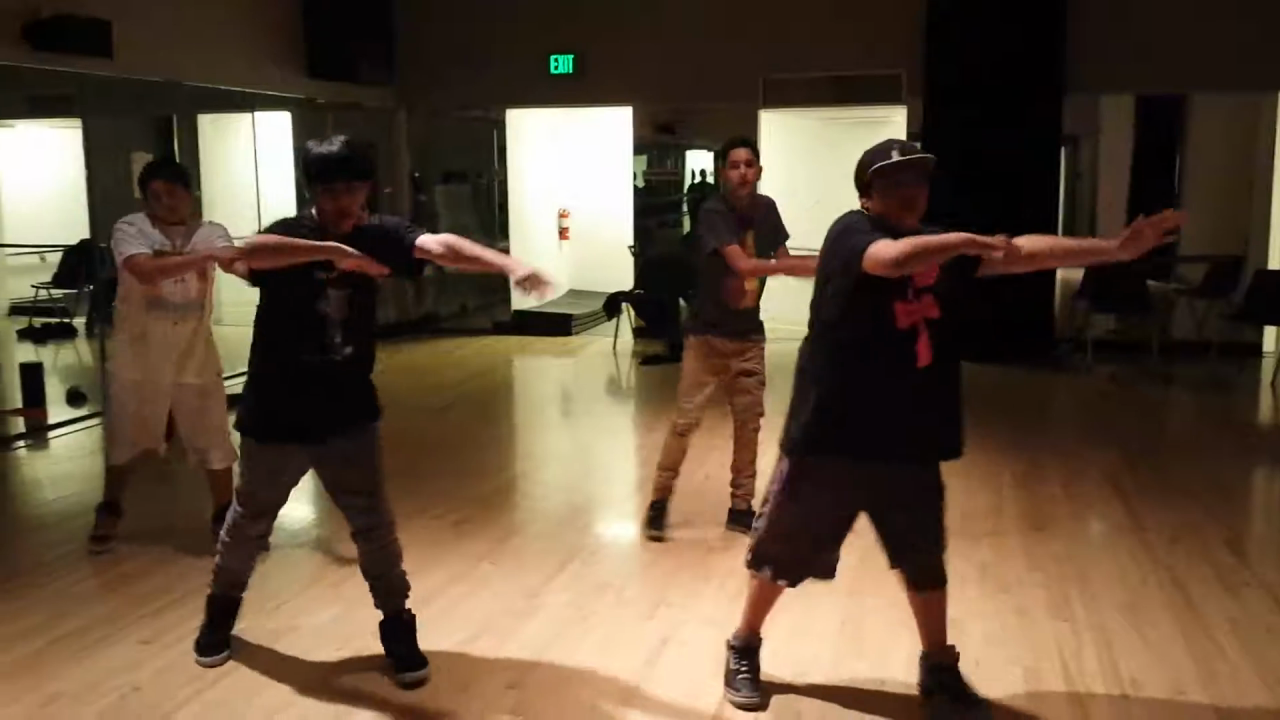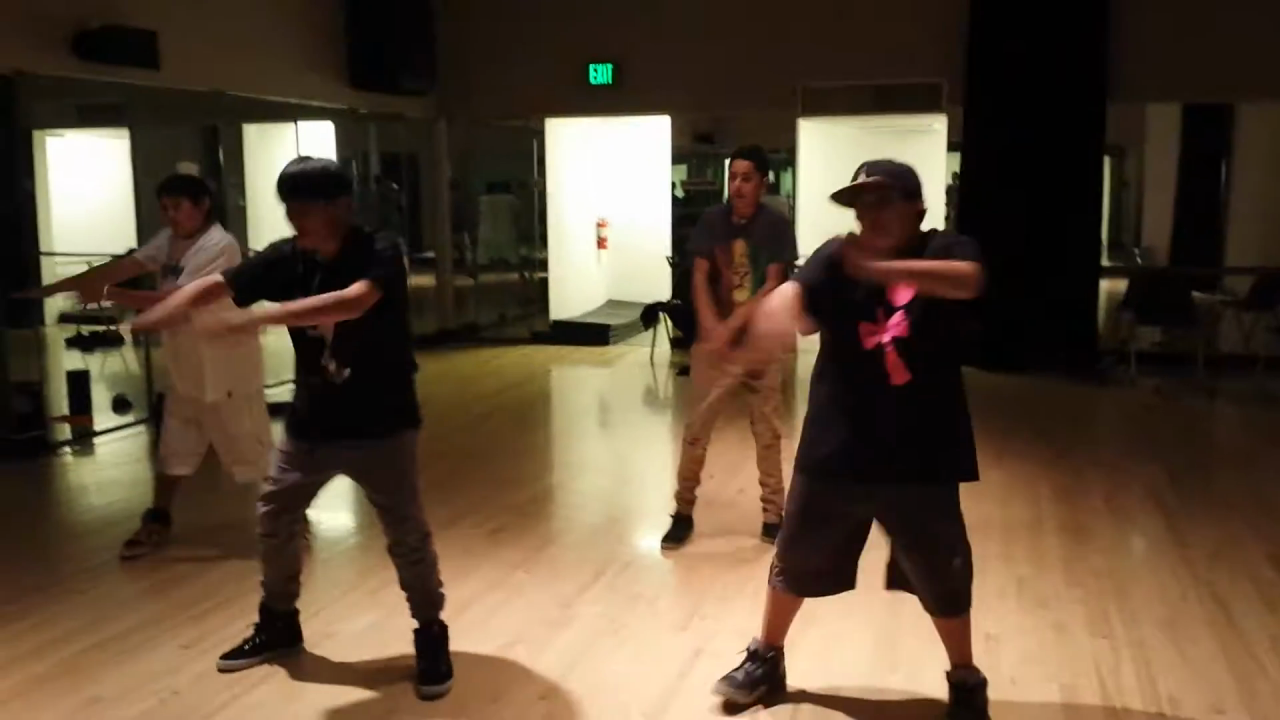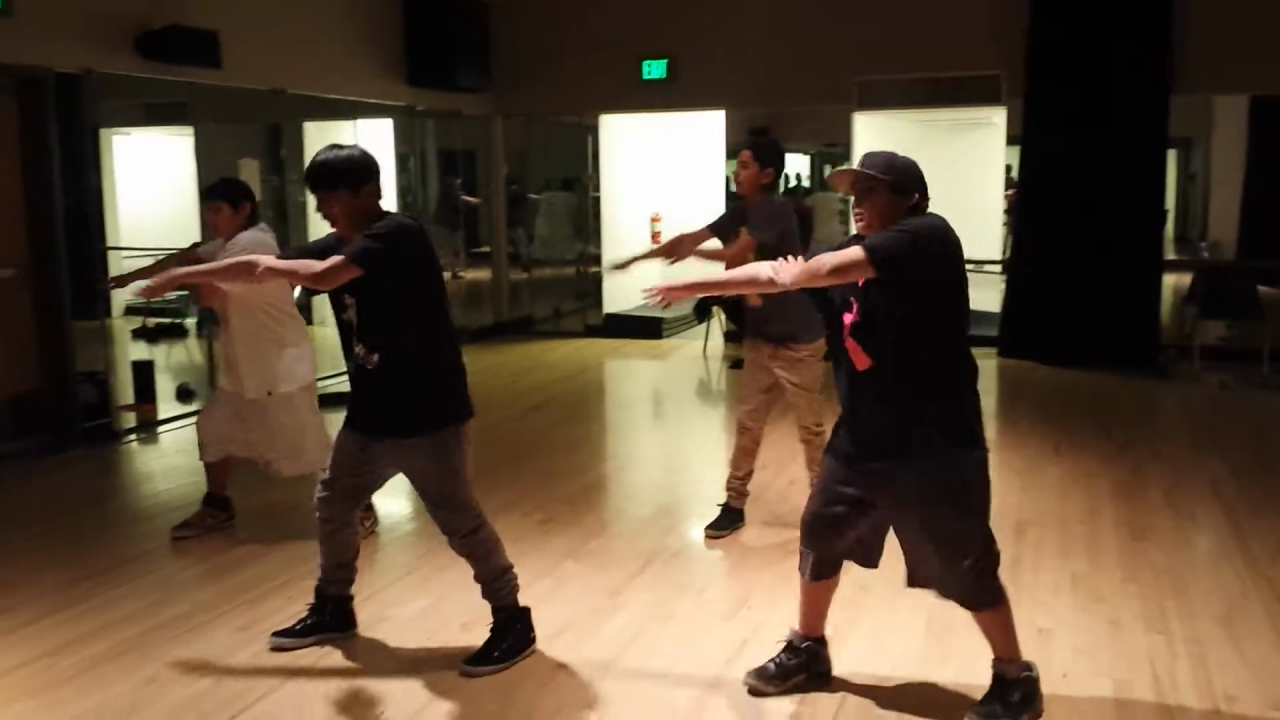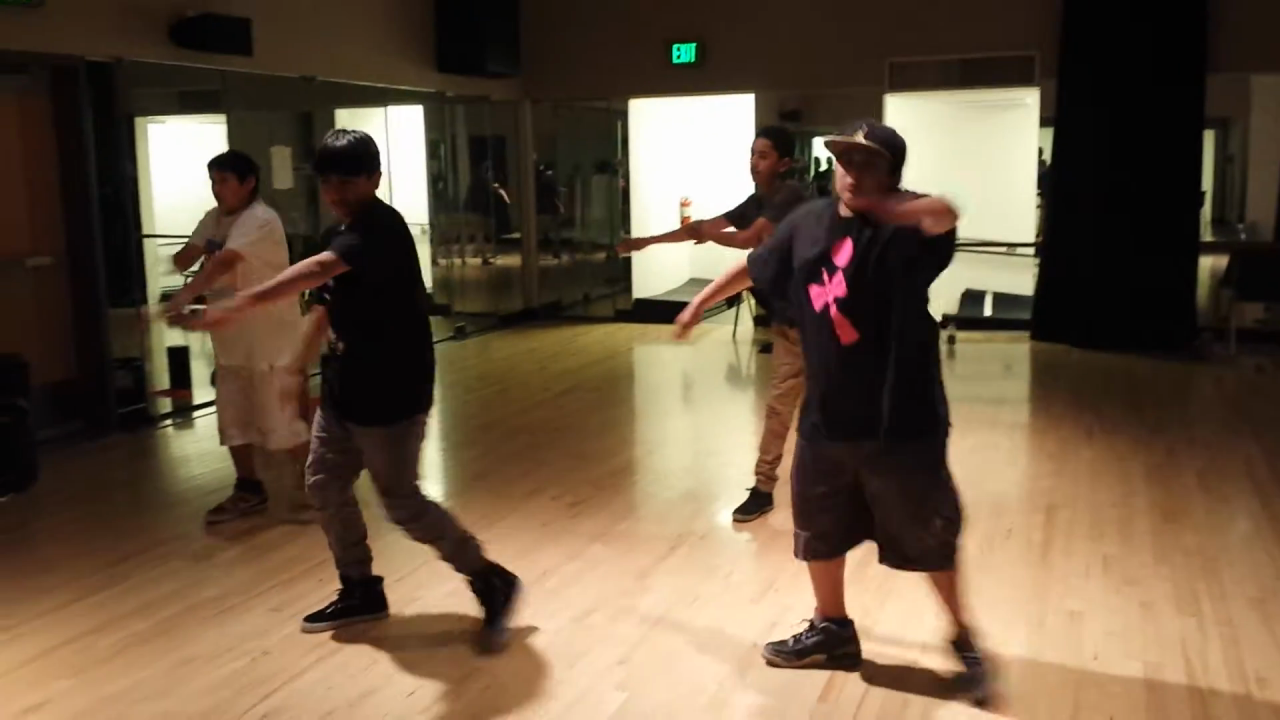
dt=0.3s
person 1, frame 1
left shoulder: (942, 246)
right shoulder: (851, 234)
left elbow: (1022, 253)
right elbow: (893, 259)
left wrist: (1112, 250)
right wrist: (972, 243)
left hip: (909, 438)
right hip: (829, 431)
left knee: (923, 556)
right knee: (782, 548)
left ankle: (939, 664)
right ankle: (743, 650)
person 1, frame 2
left shoulder: (948, 251)
right shoulder: (836, 258)
left elbow: (962, 281)
right elbow: (789, 296)
left wrist: (881, 269)
right wrist: (775, 323)
left hip: (925, 454)
right hip: (837, 448)
left knee: (943, 578)
right knee: (796, 561)
right ankle: (765, 658)
person 1, frame 3
left shoulder: (928, 237)
right shoulder: (845, 257)
left elbow: (836, 268)
right elbow: (778, 274)
left wrist: (786, 274)
right wrist: (693, 284)
left hip: (936, 442)
right hip: (861, 438)
left knee: (966, 565)
right knee: (821, 537)
right ankle: (807, 650)
person 1, frame 4
left shoulder: (907, 221)
right shoulder: (806, 222)
left elbow: (940, 215)
right elbow: (753, 269)
left wrist: (909, 209)
right wrist: (699, 304)
left hip: (901, 413)
right hip: (829, 413)
left knee: (928, 531)
right knee: (816, 522)
left ankle: (964, 640)
right ankle: (831, 628)
person 2, frame 1
left shoulder: (381, 235)
right shoulder: (291, 236)
left elbow: (439, 244)
right elbow: (248, 253)
left wrist: (509, 264)
right wrist: (328, 251)
left hip: (349, 411)
right hip: (275, 411)
left knee: (373, 522)
right knee: (248, 522)
left ankle: (398, 628)
right ankle: (220, 609)
person 2, frame 2
left shoulder: (378, 252)
right shoulder: (285, 258)
left elbow: (352, 302)
right elbow: (211, 287)
left wrist: (259, 316)
right wrist: (153, 318)
left hip: (382, 421)
right hip: (314, 420)
left knee: (405, 530)
right knee: (276, 516)
left ankle: (431, 634)
right ankle: (278, 625)
person 2, frame 3
left shoulder: (397, 236)
right shoulder: (337, 242)
left elbow: (321, 277)
right elbow: (267, 267)
left wrist: (230, 271)
right wrist: (185, 273)
left hip: (424, 410)
right hip: (372, 409)
left knee: (456, 517)
right knee: (333, 503)
left ankle: (512, 621)
right ankle: (333, 608)
person 2, frame 4
left shoulder: (379, 227)
right shoulder: (344, 232)
left elbow: (317, 271)
right elbow: (324, 307)
left wrist: (241, 304)
right wrist: (295, 367)
left hip: (391, 395)
right hip: (345, 390)
left knee: (403, 504)
right knee: (324, 484)
left ankle: (492, 582)
right ankle: (361, 591)
person 3, frame 1
left shoulder: (766, 207)
right shoulder: (713, 212)
left elbow: (783, 260)
right elbow: (743, 265)
left wrist: (803, 265)
right wrist: (801, 266)
left hip: (750, 334)
right hip: (707, 333)
left knee: (748, 421)
right knee: (687, 419)
left ankle: (740, 507)
right ankle: (659, 501)
person 3, frame 2
left shoulder: (776, 224)
right shoulder: (711, 220)
left elbow: (772, 285)
right elbow: (699, 279)
left wrist: (734, 325)
right wrist: (711, 328)
right hip: (712, 343)
left knee: (768, 434)
right knee: (696, 430)
left ankle: (773, 519)
right ankle: (683, 514)
person 3, frame 3
left shoulder: (778, 208)
right shoulder: (740, 213)
left elbow: (735, 254)
right elbow: (694, 239)
left wrist: (685, 250)
right wrist: (639, 259)
left hip: (798, 338)
right hip: (760, 336)
left knee: (813, 427)
right knee: (749, 422)
right ankle: (734, 505)
person 3, frame 4
left shoulder: (792, 196)
right shoulder: (758, 201)
left elbow: (747, 239)
right elbow: (705, 226)
left wrist: (710, 233)
right wrist: (647, 241)
right hip: (787, 322)
right knee: (778, 407)
right ankle: (763, 490)
person 4, frame 1
left shoulder: (209, 233)
right shoulder: (130, 229)
left elbow: (242, 264)
right elbow: (147, 268)
right wrist: (202, 260)
left hip: (194, 359)
right hip: (140, 356)
left knee: (214, 443)
right knee: (126, 442)
left ankle: (228, 519)
right ankle: (109, 512)
person 4, frame 2
left shoulder: (220, 245)
right shoulder: (170, 240)
left elbow: (172, 299)
right elbow: (125, 266)
left wrist: (110, 292)
right wrist: (57, 286)
left hip: (231, 368)
right hip: (188, 372)
left knee: (252, 450)
right knee: (175, 451)
right ankle: (157, 521)
person 4, frame 3
left shoulder: (253, 244)
right shoulder: (232, 244)
left elbow: (215, 296)
right elbow: (187, 258)
right wrist: (129, 277)
left hip: (280, 363)
right hip: (240, 363)
left knee: (307, 442)
right knee: (214, 429)
left ankle: (359, 506)
right ankle: (217, 507)
person 4, frame 4
left shoulder: (258, 220)
right shoulder: (214, 219)
left elbow: (229, 262)
right elbow: (186, 256)
left wrist: (187, 291)
right wrist: (183, 262)
left hip: (272, 338)
right hip: (233, 341)
left knee: (277, 421)
right knee: (231, 416)
right ankle: (248, 490)
